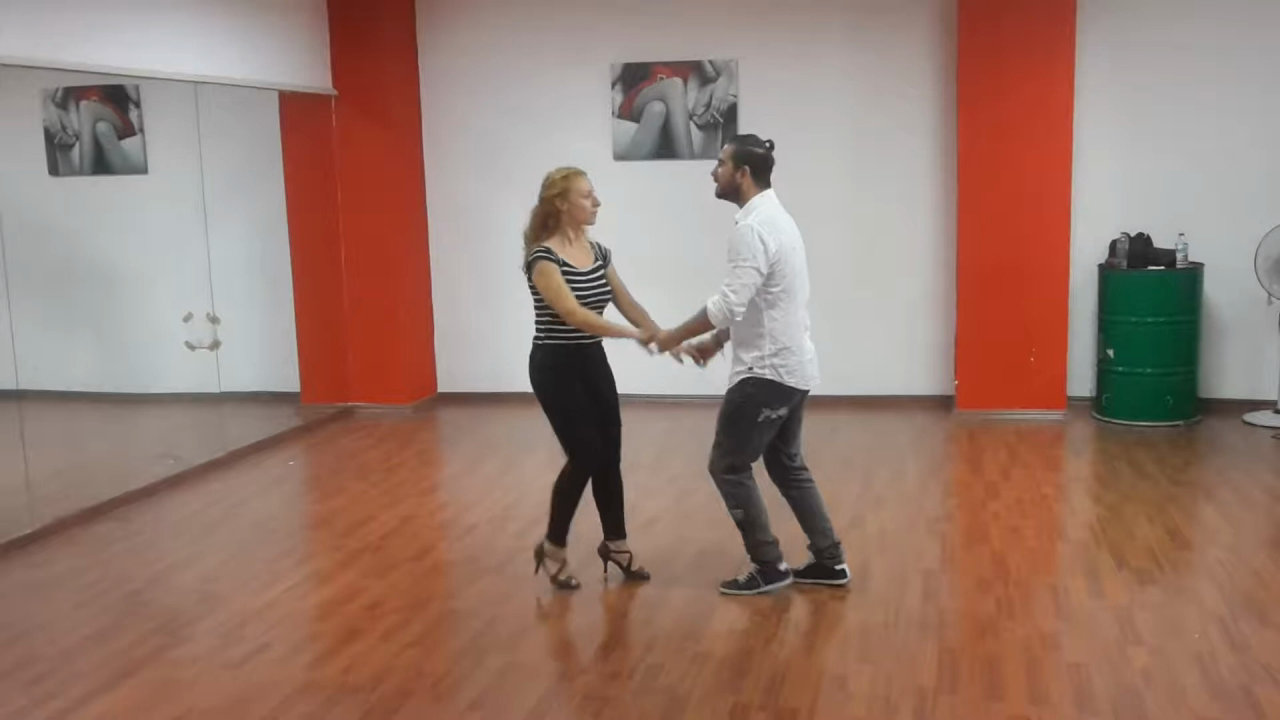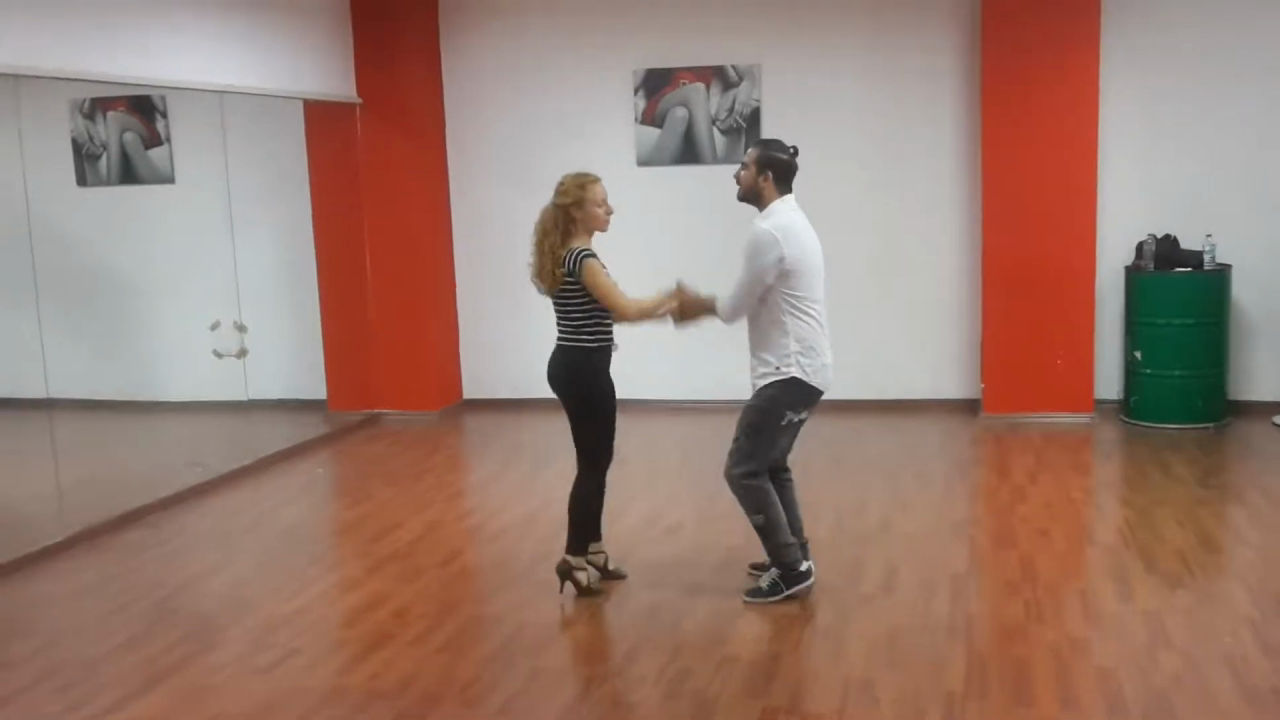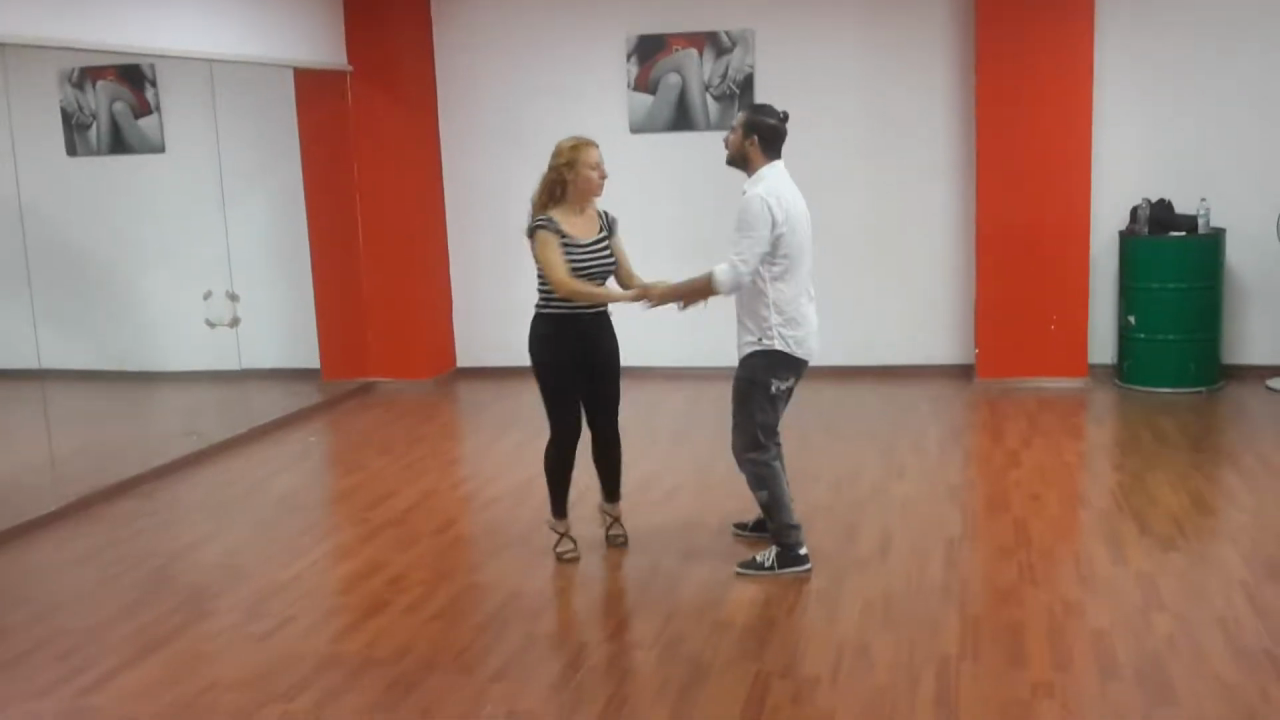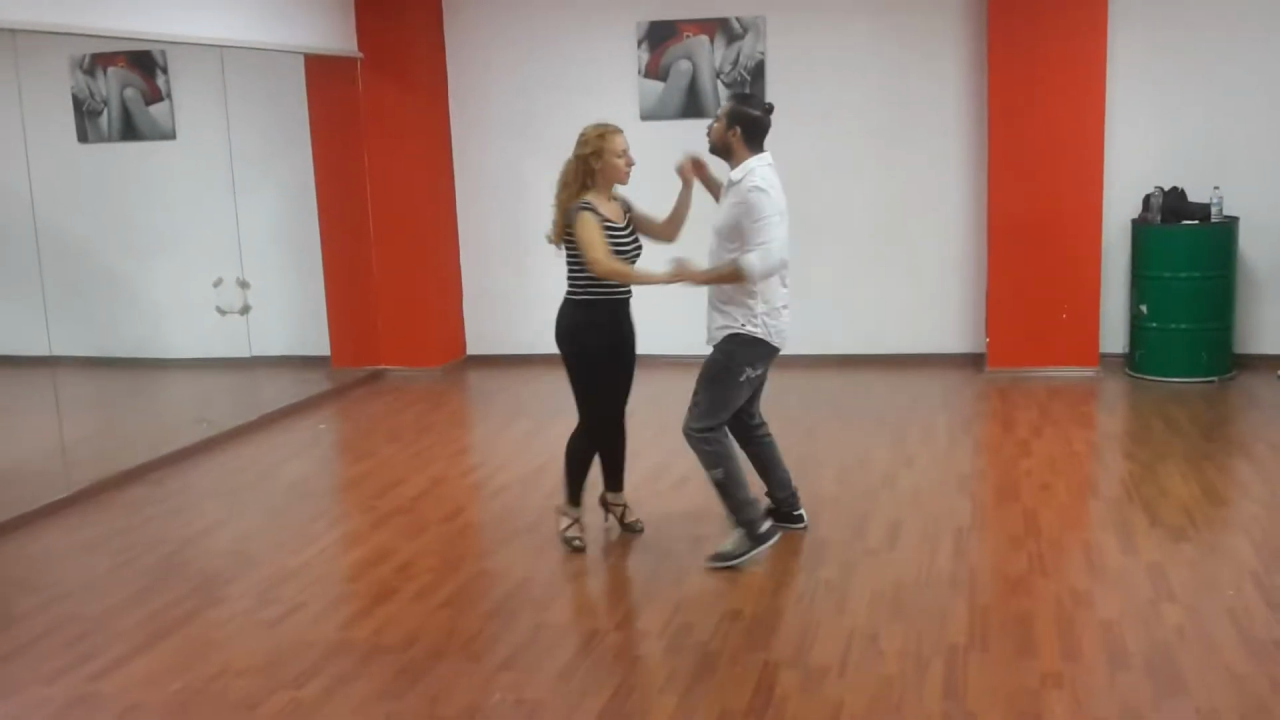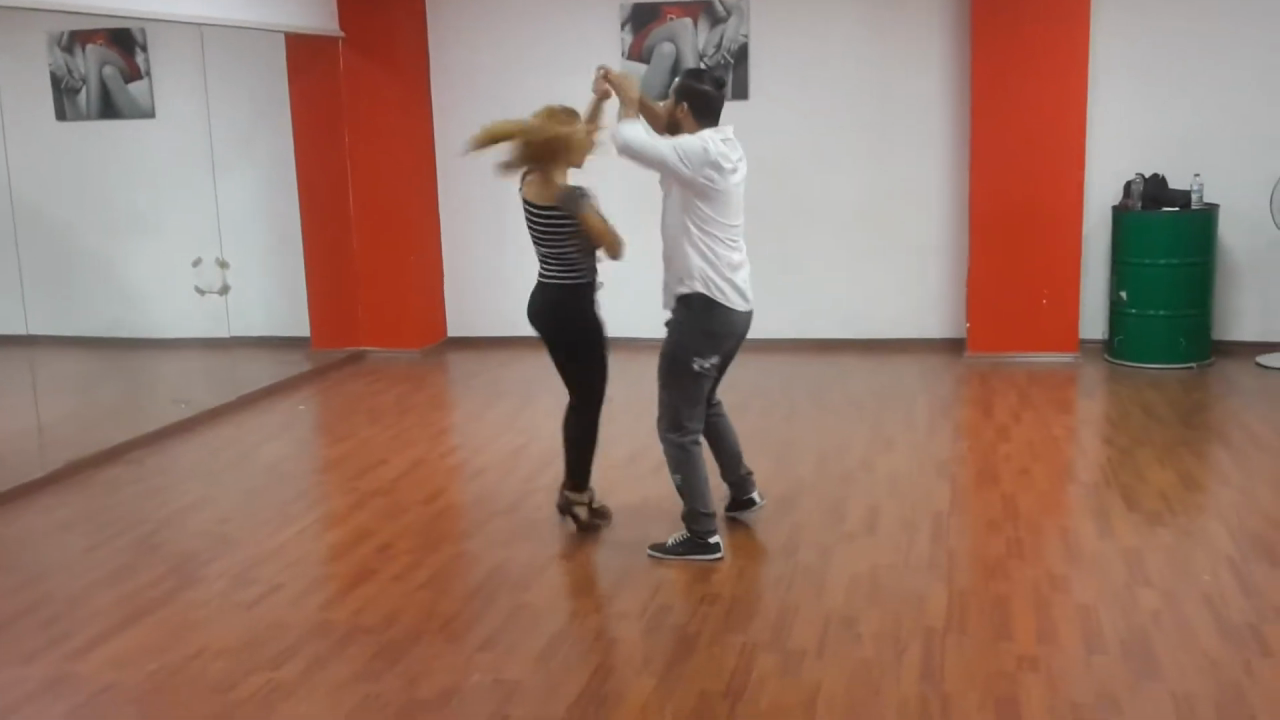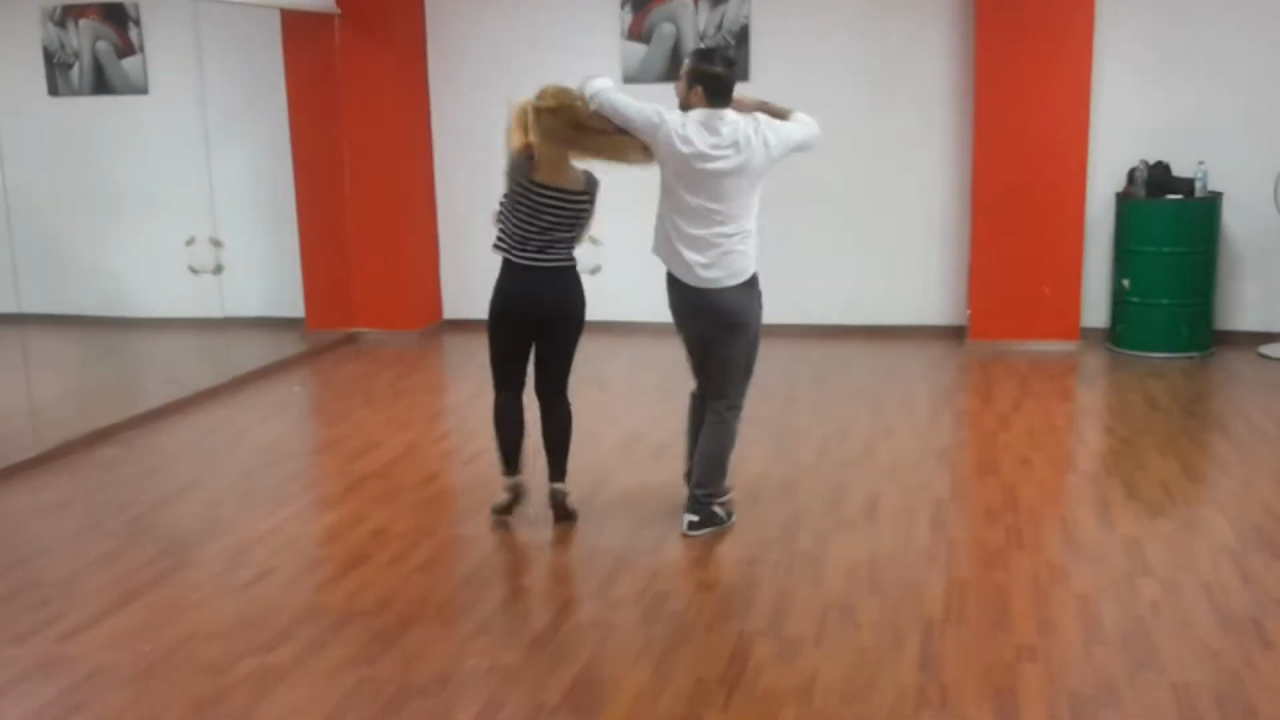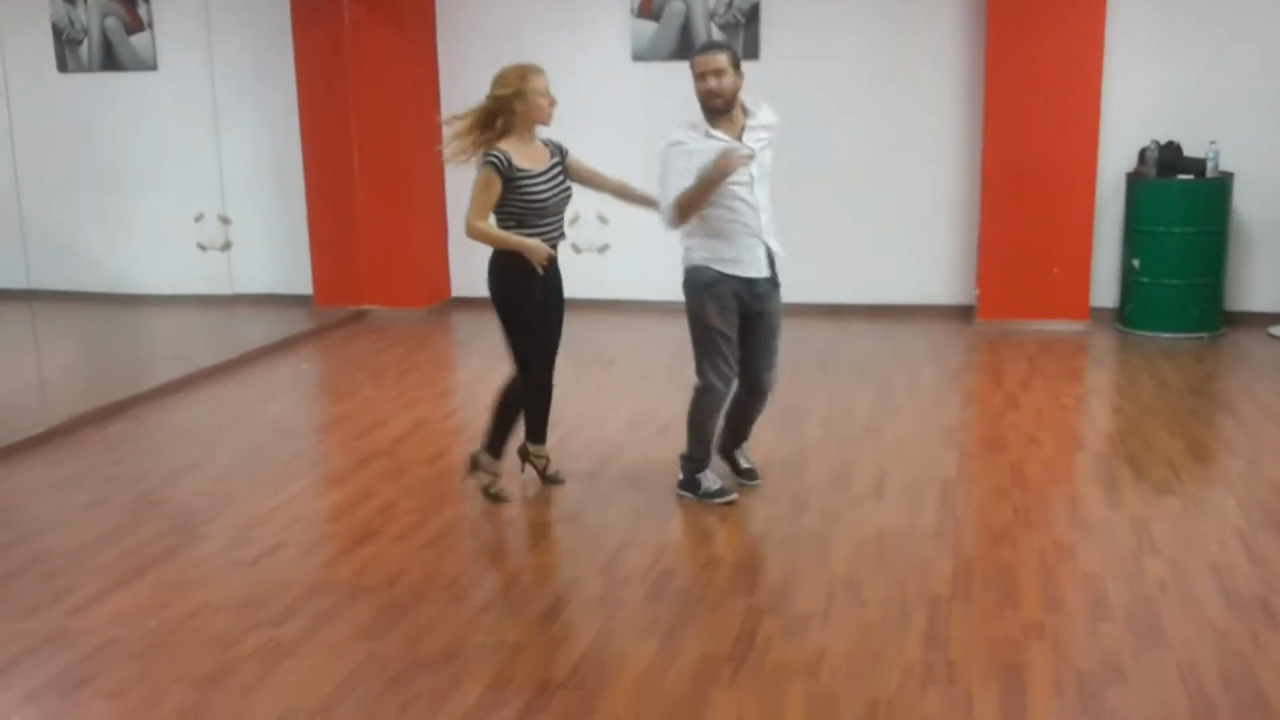
dt=0.5s
person 1, frame 1
left shoulder: (753, 227)
right shoulder: (774, 217)
left elbow: (730, 304)
left wrist: (675, 337)
right wrist: (716, 342)
left hip: (768, 372)
right hip: (791, 367)
left knee: (729, 466)
right knee: (787, 466)
left ankle: (769, 566)
right ankle: (830, 561)
person 1, frame 2
left shoulder: (769, 231)
right shoulder: (790, 222)
left elbow: (735, 304)
left wrist: (697, 303)
right wrist: (704, 306)
left hip: (789, 373)
right hip: (797, 368)
left knee: (745, 470)
right knee: (770, 465)
left ankle: (790, 567)
right ankle: (792, 555)
person 1, frame 3
left shoulder: (761, 197)
right shoulder: (779, 189)
left elbow: (736, 273)
left wrist: (675, 290)
right wrist: (701, 289)
left hip: (774, 341)
right hip: (786, 336)
left knee: (752, 446)
right knee: (761, 436)
left ankle: (791, 549)
right ankle: (776, 519)
person 1, frame 4
left shoulder: (756, 188)
right shoulder: (747, 175)
left elbow: (760, 264)
left wrist: (704, 275)
right wrist: (706, 180)
left hip: (749, 330)
right hip: (746, 326)
left knee: (702, 427)
right knee: (745, 421)
left ankle: (754, 526)
right ankle: (788, 507)
person 1, frame 5
left shoulder: (700, 154)
right shoulder: (720, 142)
left elbow: (630, 139)
right elbow: (666, 128)
left wrist: (627, 93)
right wrist: (633, 95)
left hip: (703, 309)
right hip: (733, 305)
left knee: (678, 425)
right knee: (704, 403)
left ankle: (703, 535)
right ankle: (742, 490)
person 1, frame 6
left shoulder: (668, 126)
right shoulder: (759, 135)
left elbow: (599, 94)
right elbow: (808, 126)
left wrist: (595, 83)
right wrist: (760, 107)
left hip: (683, 288)
right hip: (736, 289)
left knee: (706, 390)
right knee: (726, 401)
left ankle: (699, 487)
right ankle: (702, 505)
person 1, frame 7
left shoulder: (765, 117)
right shoulder: (684, 143)
right elbow: (675, 215)
right wrist: (712, 179)
left hip: (762, 271)
right hip: (712, 275)
left knee: (760, 378)
right knee: (716, 380)
left ankle: (733, 446)
right ankle: (694, 472)
person 2, frame 1
left shoulder: (597, 252)
right shoulder: (543, 256)
left elbow: (626, 303)
right elbow: (574, 315)
right wrist: (634, 334)
left hip: (590, 362)
right hip: (554, 365)
left knee: (608, 455)
right knee: (583, 457)
left ankle: (615, 544)
right ankle: (552, 548)
person 2, frame 2
left shoulder: (577, 255)
right shoulder: (578, 258)
left elbow: (609, 311)
right elbow: (624, 309)
left wrist: (660, 307)
right wrist: (667, 299)
left hip: (587, 368)
right hip: (580, 369)
left knee: (598, 459)
right knee: (593, 463)
left ankle: (592, 549)
right ankle: (575, 558)
person 2, frame 3
left shoulder: (605, 222)
right shoulder: (545, 225)
left elbow: (627, 276)
right elbow: (564, 285)
right wrist: (619, 296)
left hip: (597, 334)
right hip: (554, 336)
left knee: (605, 425)
right knee: (565, 431)
left ankle: (612, 508)
right ankle: (560, 524)
person 2, frame 4
left shoulder: (622, 206)
right shoulder: (580, 208)
left elbow: (666, 232)
right elbow: (604, 267)
left wrist: (686, 186)
right wrist: (664, 277)
left hip: (617, 320)
right hip: (582, 322)
left knee: (612, 416)
right knee: (594, 420)
left ankle: (614, 495)
right ankle: (571, 508)
person 2, frame 5
left shoulder: (532, 182)
right shoulder: (573, 198)
left elbow: (574, 142)
right elbow: (615, 250)
left wrist: (597, 103)
left hip: (550, 303)
right hip: (573, 309)
left knee: (586, 397)
right knee: (588, 398)
left ankle: (577, 490)
right ankle: (576, 495)
person 2, frame 6
left shoulder: (520, 162)
right shoulder: (586, 184)
left elbow: (520, 113)
left hip: (515, 290)
right hip: (563, 292)
left knee: (508, 389)
right knee: (554, 391)
left ankle: (511, 482)
right ankle: (557, 485)
person 2, frame 7
left shoulder: (553, 152)
right shoulder: (498, 160)
left elbow: (604, 183)
right elbow: (474, 225)
left wrist: (659, 204)
right wrist: (523, 243)
left hip: (544, 272)
right hip: (513, 276)
left knee: (539, 366)
right knee: (532, 370)
left ankle: (535, 447)
right ankle: (487, 459)
